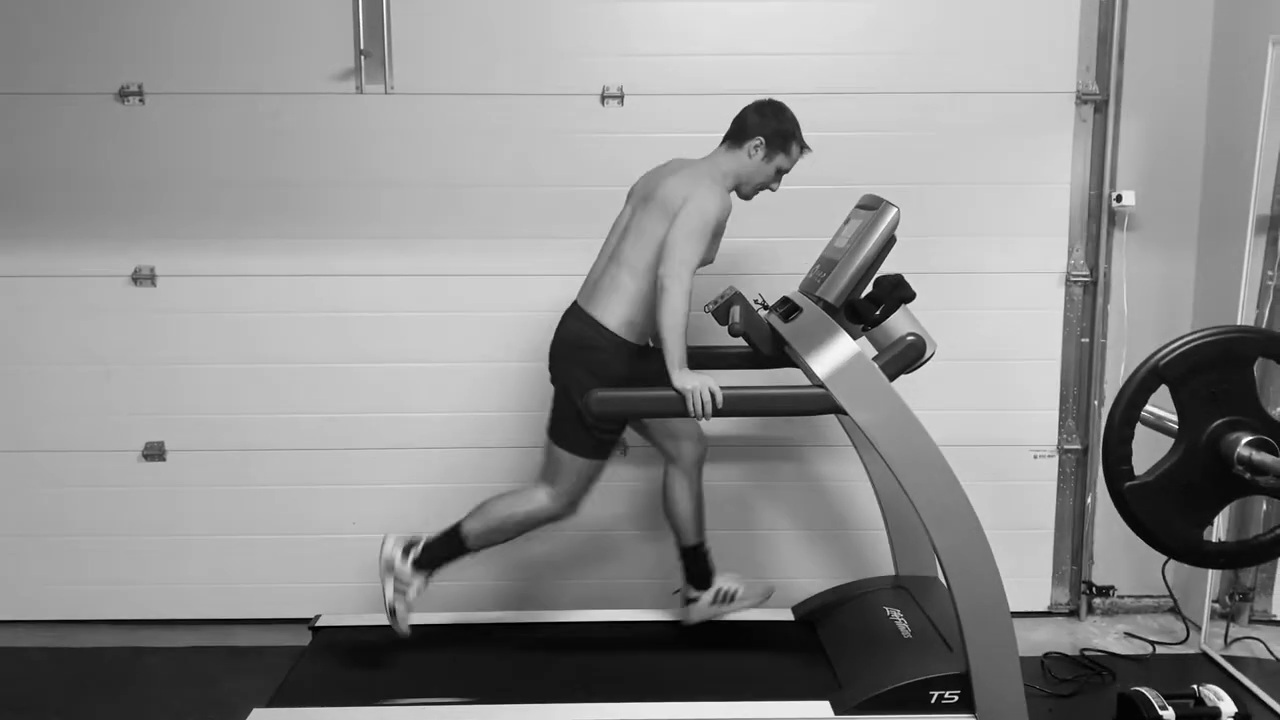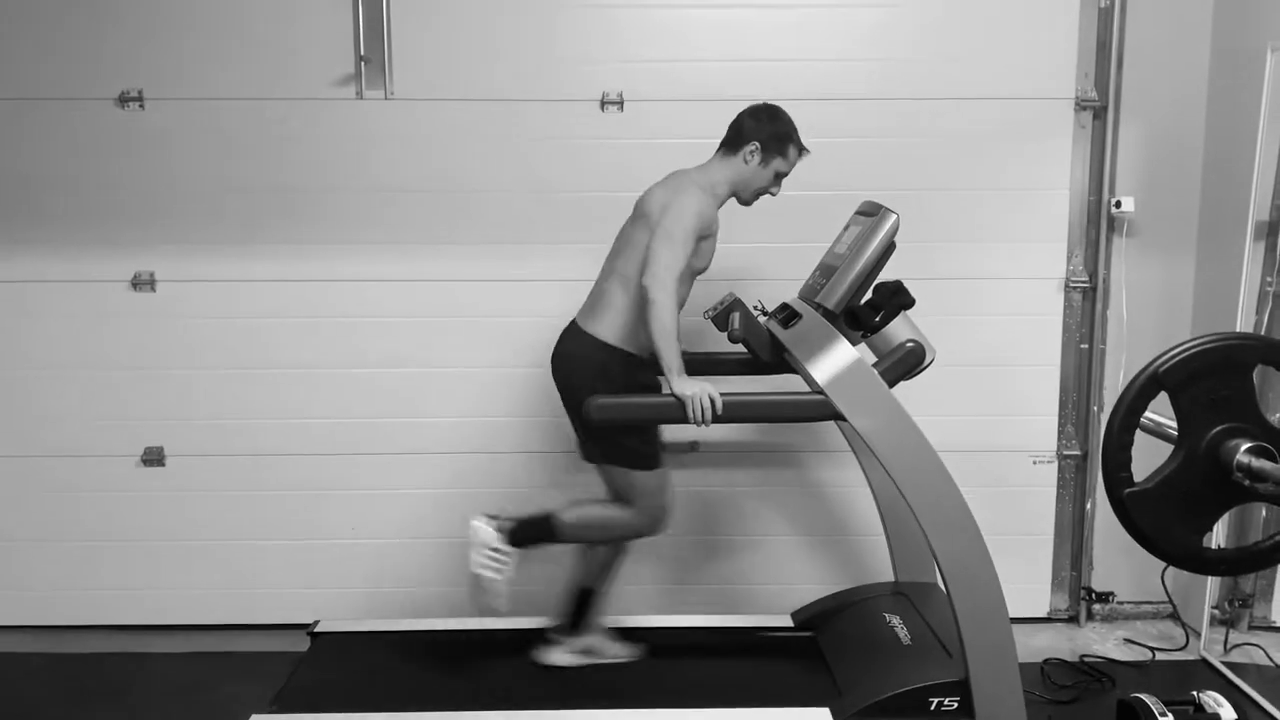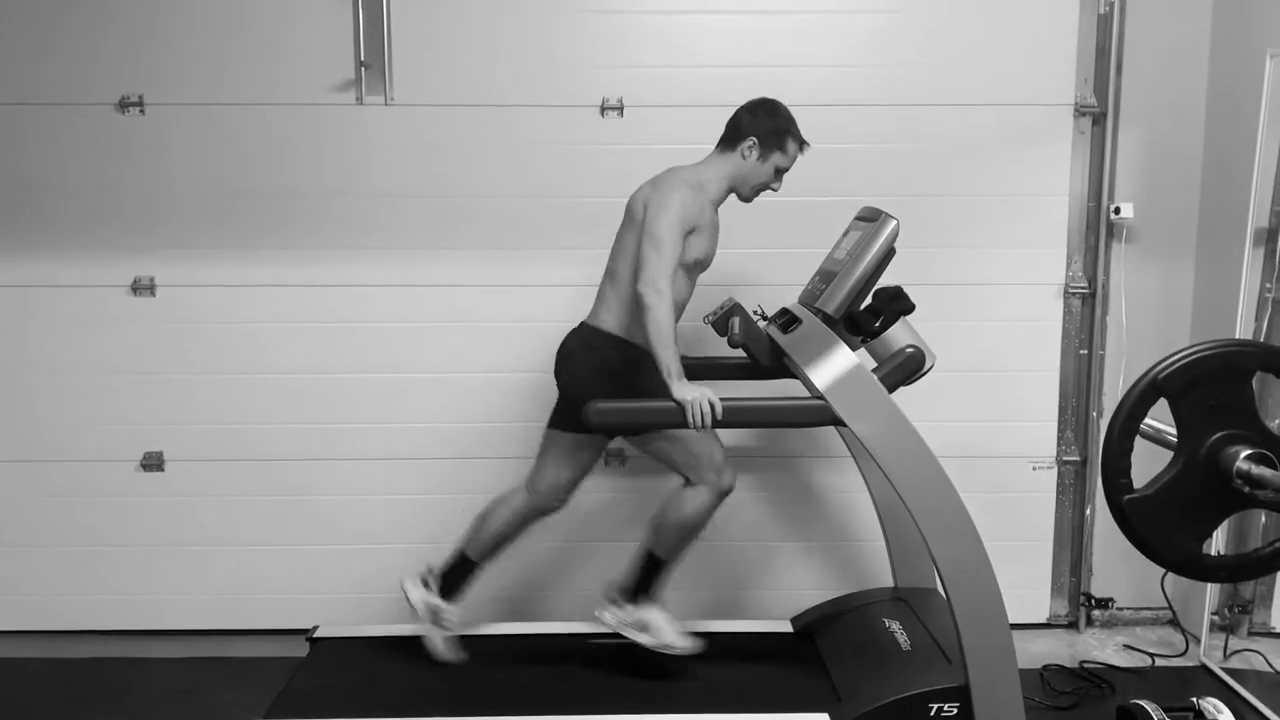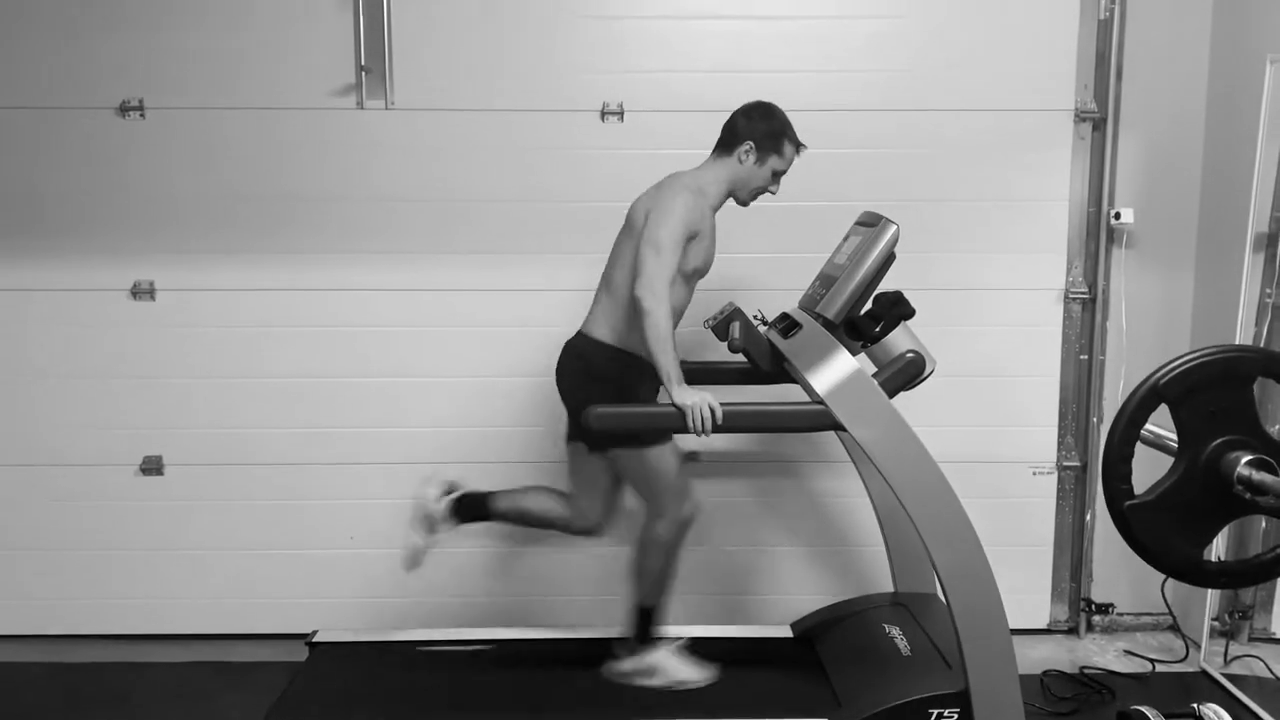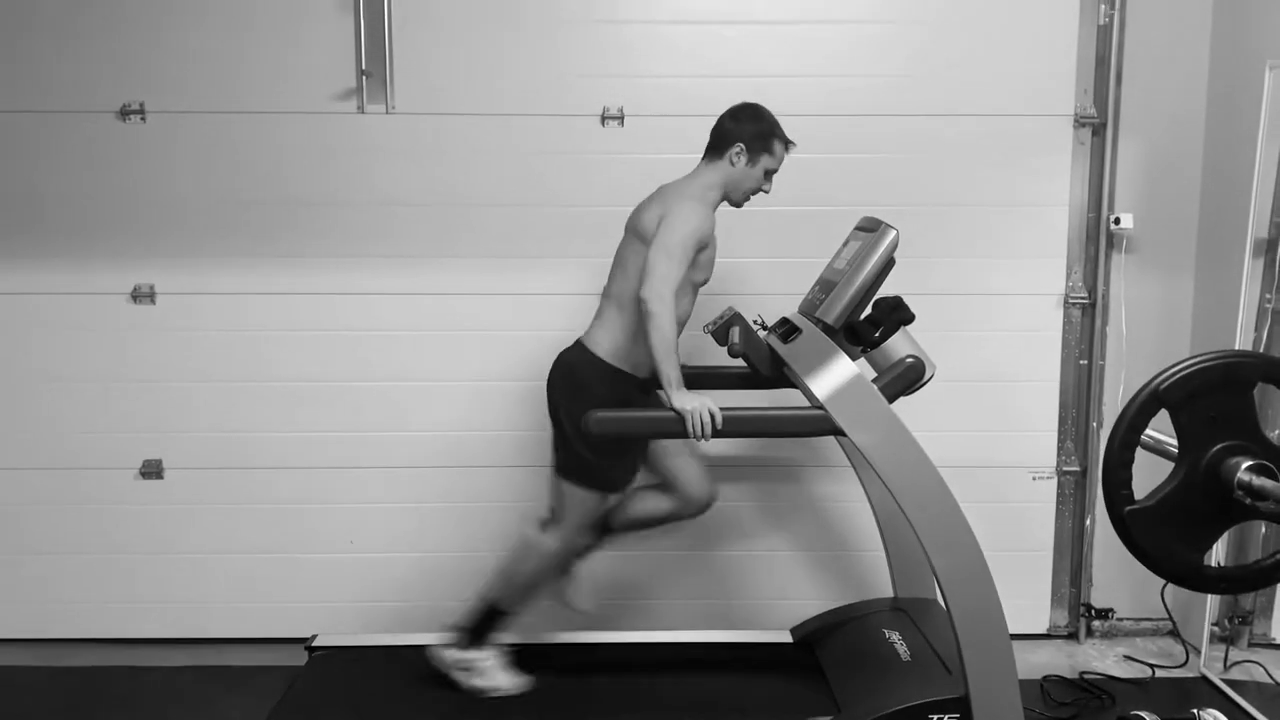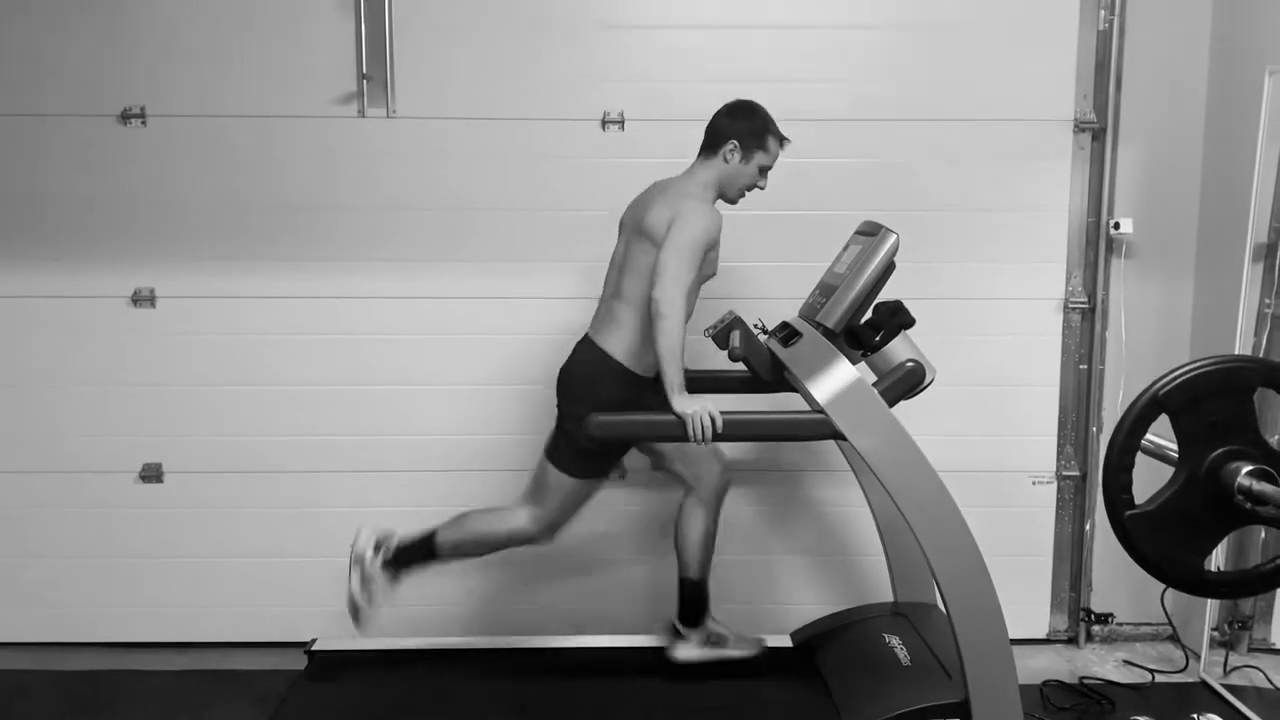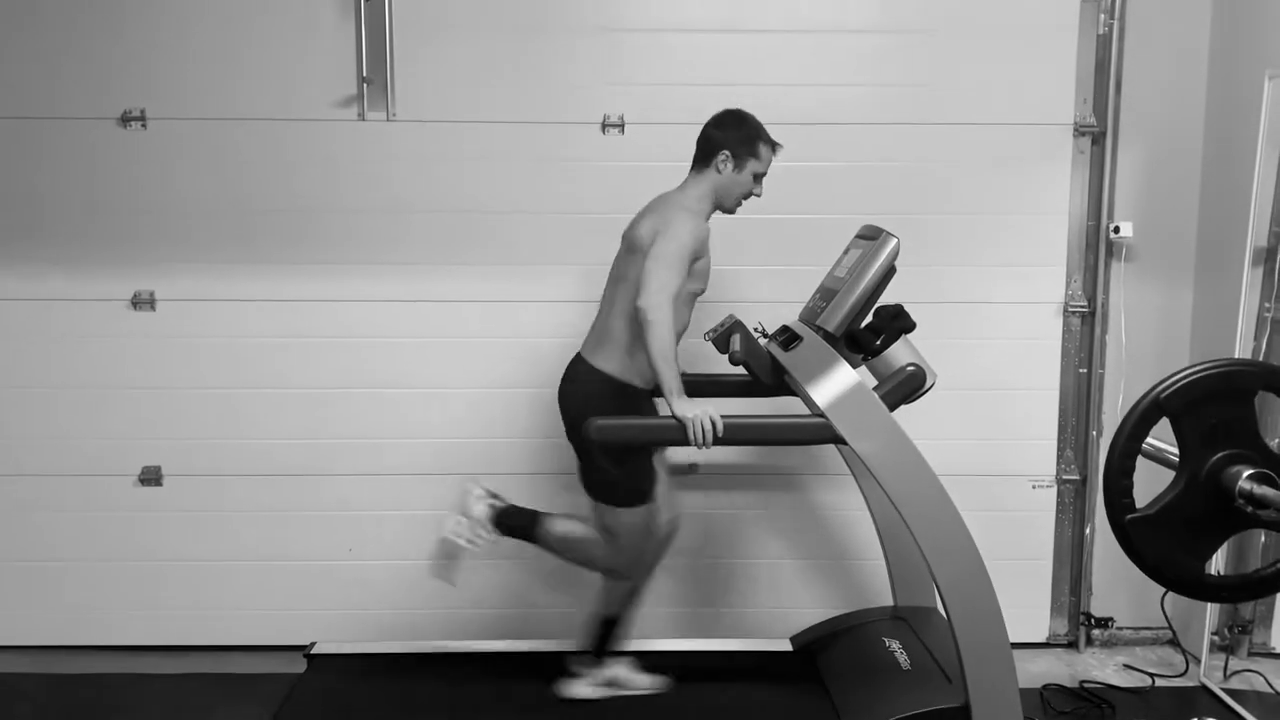
dt=0.1s
person 1, frame 1
left shoulder: (674, 177)
right shoulder: (710, 195)
right elbow: (673, 275)
right wrist: (680, 372)
left hip: (599, 337)
right hip: (605, 352)
left knee: (688, 448)
right knee: (559, 496)
left ankle: (700, 588)
right ankle: (419, 560)
person 1, frame 2
left shoulder: (686, 189)
right shoulder: (693, 200)
right elbow: (656, 286)
left wrist: (668, 368)
right wrist: (678, 378)
left hip: (602, 353)
right hip: (602, 363)
left knee: (629, 506)
right knee: (646, 514)
left ankle: (572, 632)
right ankle: (506, 534)
person 1, frame 3
left shoulder: (687, 193)
right shoulder: (683, 196)
right elbow: (649, 288)
left wrist: (667, 370)
right wrist: (677, 382)
left hip: (603, 356)
right hip: (608, 360)
left knee: (543, 493)
right knee: (714, 478)
left ankle: (441, 592)
right ankle: (633, 600)
person 1, frame 4
left shoulder: (688, 198)
right shoulder: (684, 197)
right elbow: (649, 292)
left wrist: (667, 376)
right wrist: (677, 387)
left hip: (618, 366)
right hip: (603, 367)
left knee: (584, 514)
right knee: (673, 506)
left ankle: (454, 505)
right ankle: (641, 647)
person 1, frame 5
left shoulder: (678, 203)
right shoulder: (690, 208)
right elbow: (654, 295)
left wrist: (665, 384)
right wrist: (678, 392)
left hip: (617, 380)
right hip: (598, 383)
left knee: (696, 494)
right knee: (567, 530)
left ankle: (571, 543)
right ankle: (470, 644)
person 1, frame 6
left shoulder: (659, 197)
right shoulder: (697, 212)
right elbow: (664, 298)
right wrist: (677, 397)
left hip: (624, 377)
right hip: (608, 382)
left knee: (710, 479)
right knee: (540, 517)
left ankle: (693, 625)
right ankle: (388, 558)
person 1, frame 7
left shoulder: (674, 215)
right shoulder: (681, 223)
right elbow: (652, 310)
left wrist: (670, 389)
right wrist: (680, 400)
left hip: (613, 388)
right hip: (605, 396)
left knee: (659, 526)
right knee: (624, 551)
left ankle: (597, 664)
right ankle: (499, 518)
